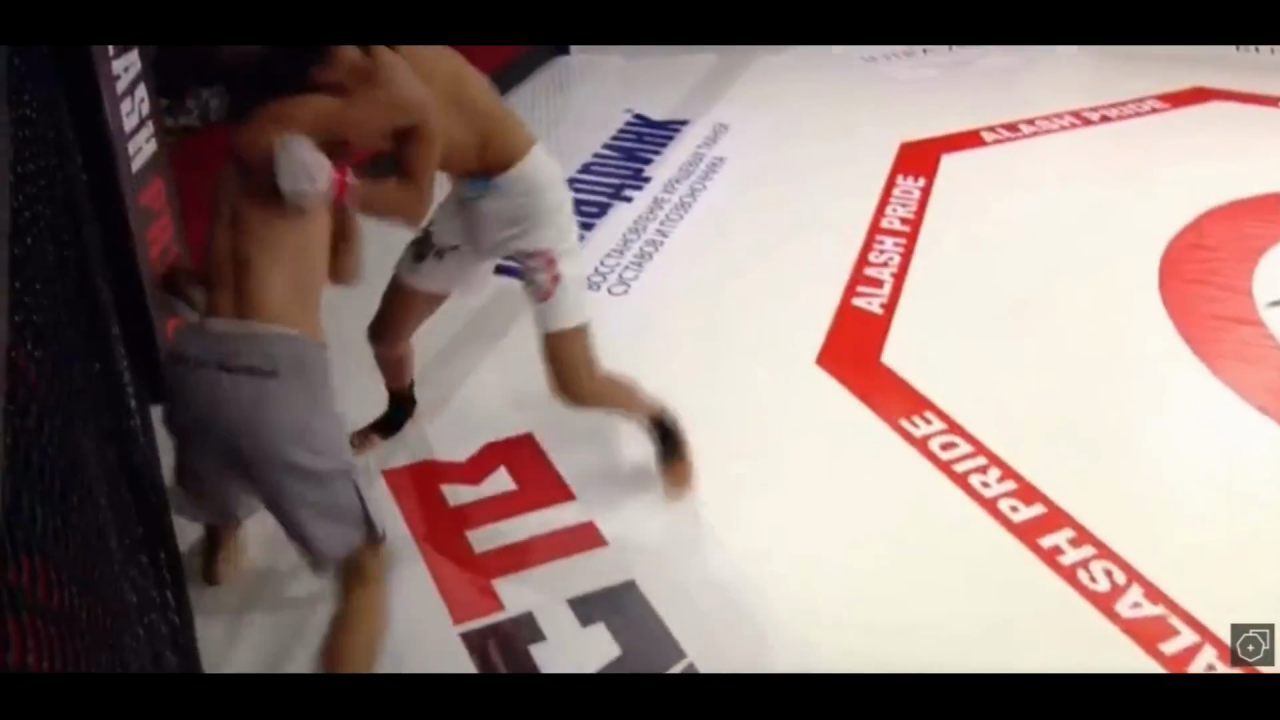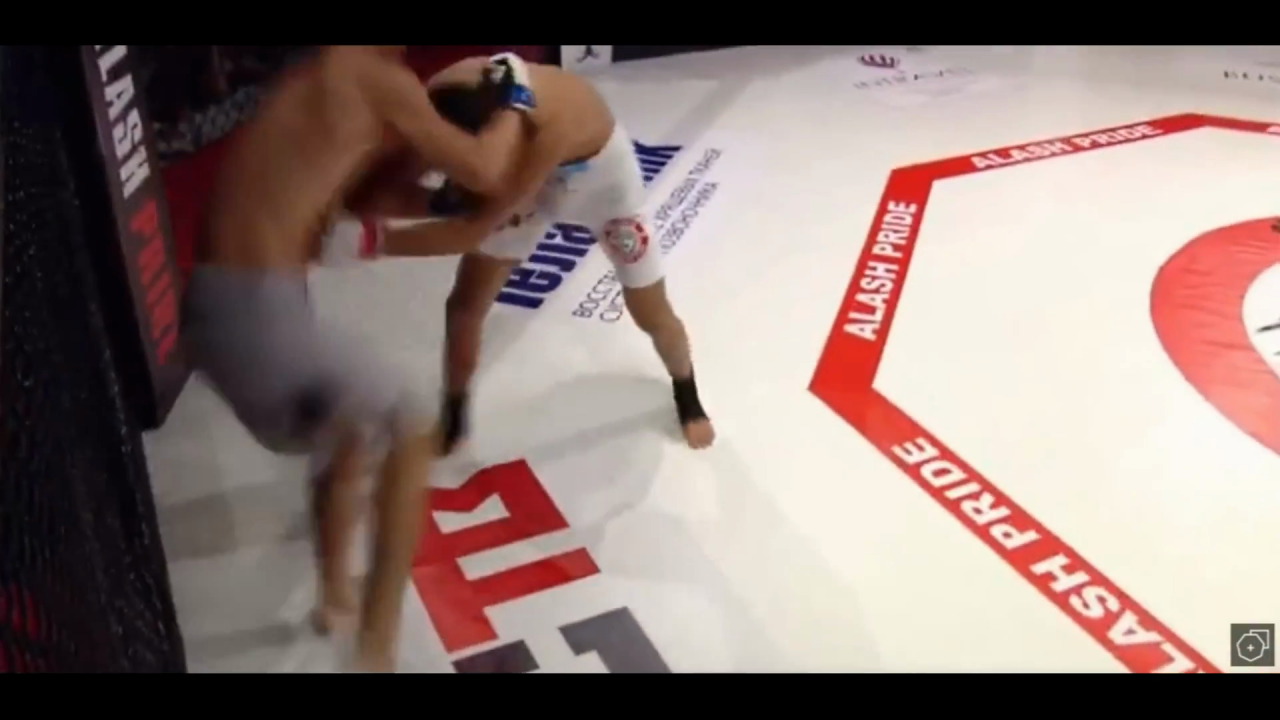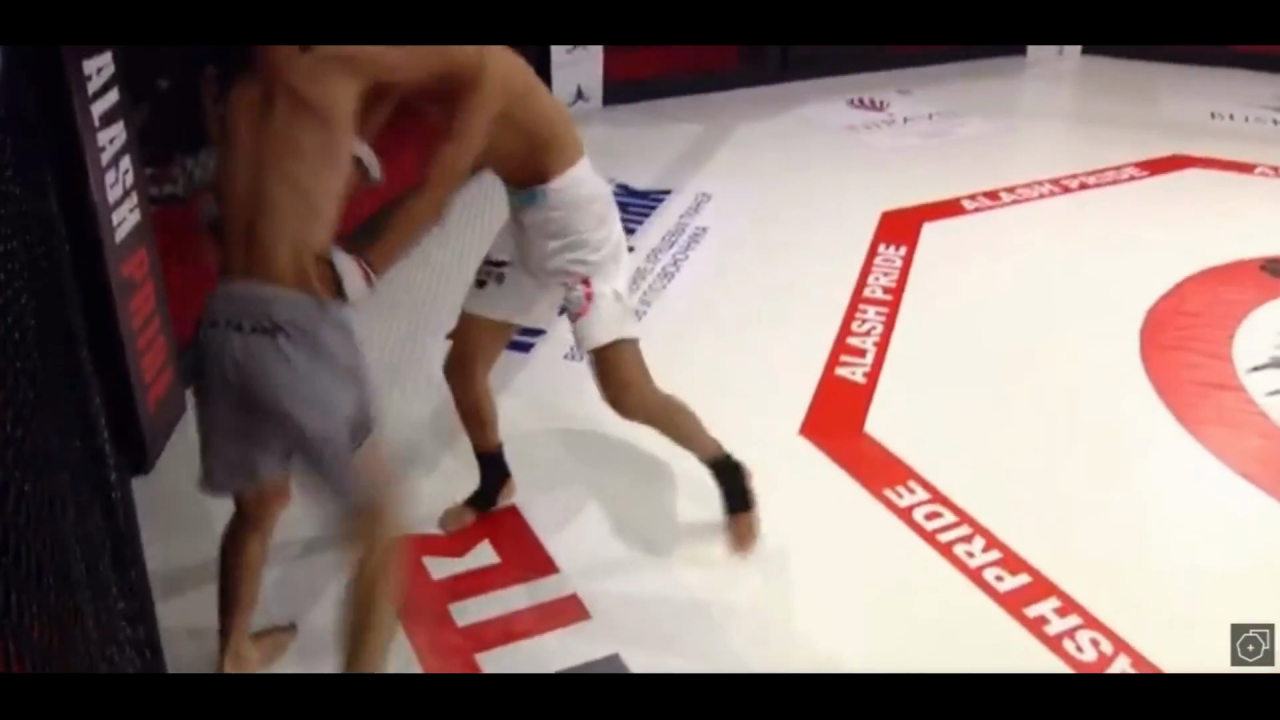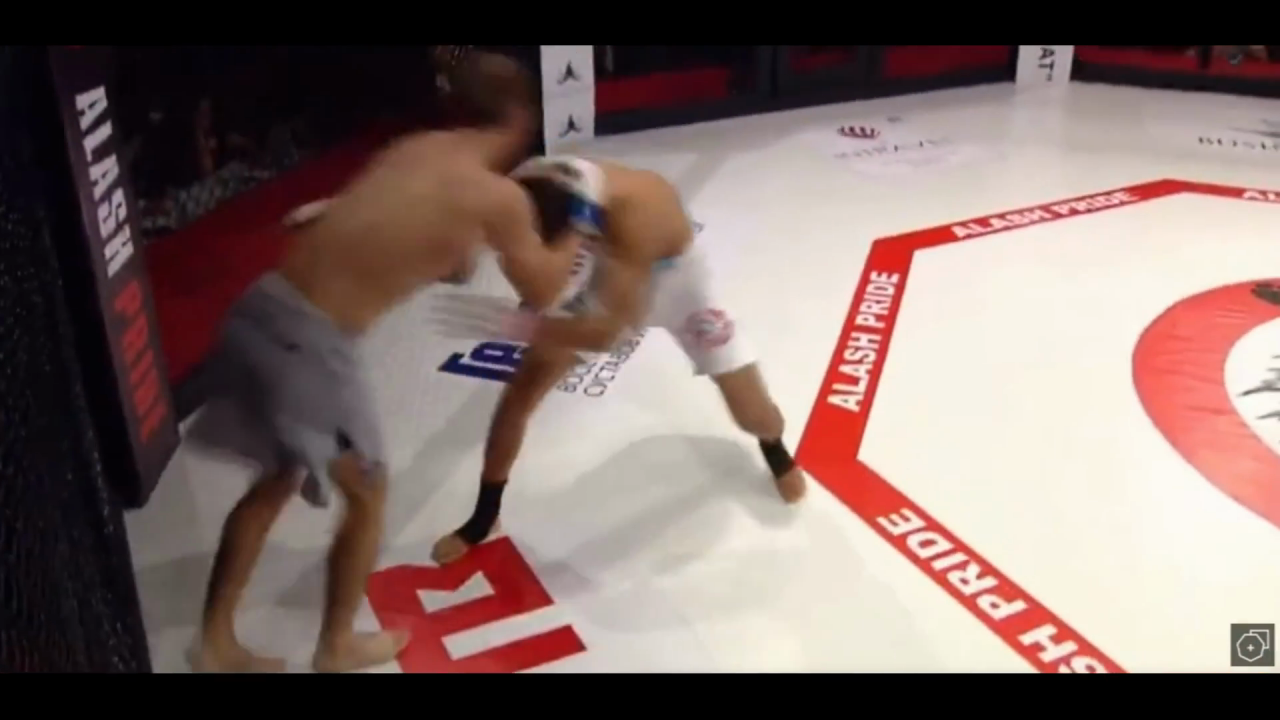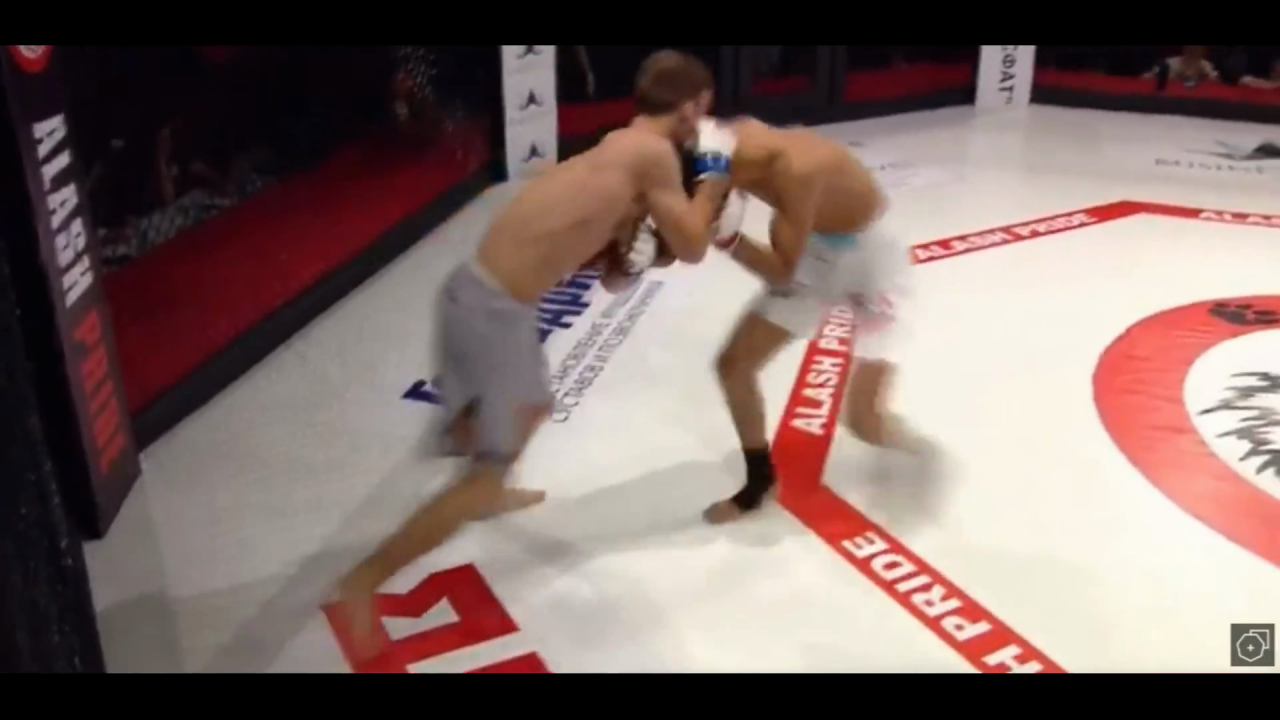
dt=0.4s
person 1, frame 1
right shoulder: (277, 127)
left elbow: (342, 270)
right elbow: (407, 104)
left wrist: (335, 193)
right wrist: (370, 58)
left hip: (196, 372)
right hip: (272, 377)
right knee: (365, 575)
left ankle: (221, 550)
person 1, frame 2
left shoulder: (303, 80)
right shoulder: (378, 79)
right elbow: (484, 172)
right wrist: (513, 105)
left hip: (212, 305)
right hip: (258, 314)
left knee: (351, 438)
right knee: (413, 439)
left ankle: (336, 595)
right ankle: (376, 650)
person 1, frame 3
left shoulder: (245, 99)
right shoulder: (325, 64)
right elbow: (446, 64)
left hip: (225, 328)
right hip: (297, 331)
left knee: (260, 503)
right knee: (377, 523)
left ankle: (236, 652)
right ankle: (363, 670)
person 1, frame 4
left shoulder: (416, 149)
right shoulder: (498, 198)
right elbow: (541, 291)
left hip: (258, 312)
right hip: (310, 344)
left knee: (276, 482)
right knee: (367, 495)
left ankle: (216, 642)
right ankle: (337, 645)
person 1, frame 5
left shoulder: (618, 146)
right shoulder: (655, 152)
right elbow: (690, 245)
right wrist: (715, 175)
left hip: (478, 293)
right hip: (492, 316)
left knee: (531, 405)
right knee: (485, 480)
left ankle: (492, 492)
right ankle: (358, 588)
person 2, frame 1
left shoulder: (404, 73)
left hip: (529, 195)
right hip: (470, 199)
left knee: (576, 385)
right knee: (386, 334)
left ankle: (660, 424)
right ankle: (400, 410)
person 2, frame 2
left shoulder: (546, 130)
right shoulder: (441, 96)
left elbow: (475, 228)
left wrist: (374, 240)
left hip: (600, 167)
right hip: (518, 171)
left knee: (652, 314)
right knee: (465, 305)
left ankle: (687, 396)
right ankle: (451, 423)
person 2, frame 3
left shoulder: (478, 69)
left elbow: (434, 197)
left hip: (573, 214)
right hip: (529, 212)
left knee: (627, 394)
right knee: (462, 367)
left ankle: (730, 476)
right ankle: (494, 483)
person 2, frame 4
left shoulder: (632, 216)
right shoulder: (532, 186)
left elbow: (606, 332)
left wrist: (525, 326)
left hip: (675, 275)
right hip: (610, 266)
left knee: (756, 416)
right knee: (519, 396)
left ankle: (777, 454)
right ankle: (483, 517)
person 2, frame 5
left shoulder: (796, 169)
right shoulder: (739, 141)
left elbow: (782, 270)
left wrist: (726, 235)
left hip: (870, 255)
right hip: (818, 250)
left knee: (861, 419)
right knee: (733, 366)
left ankle: (905, 447)
right ankle: (759, 483)
